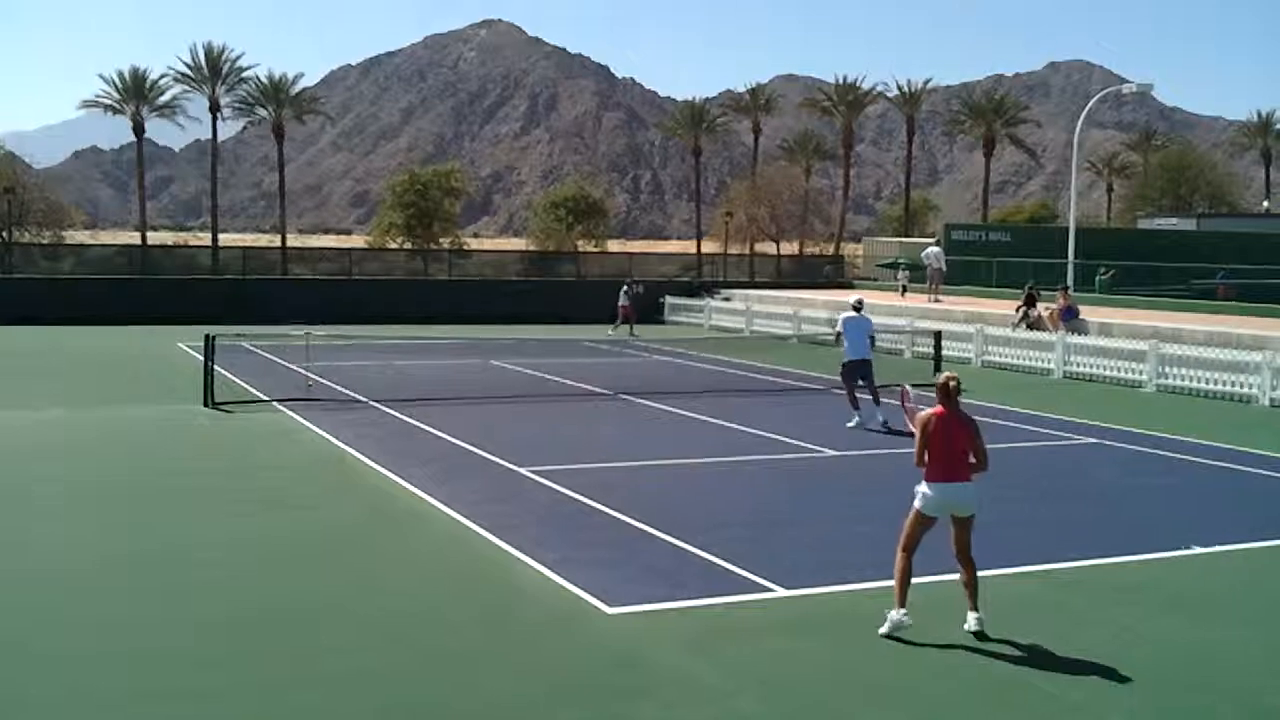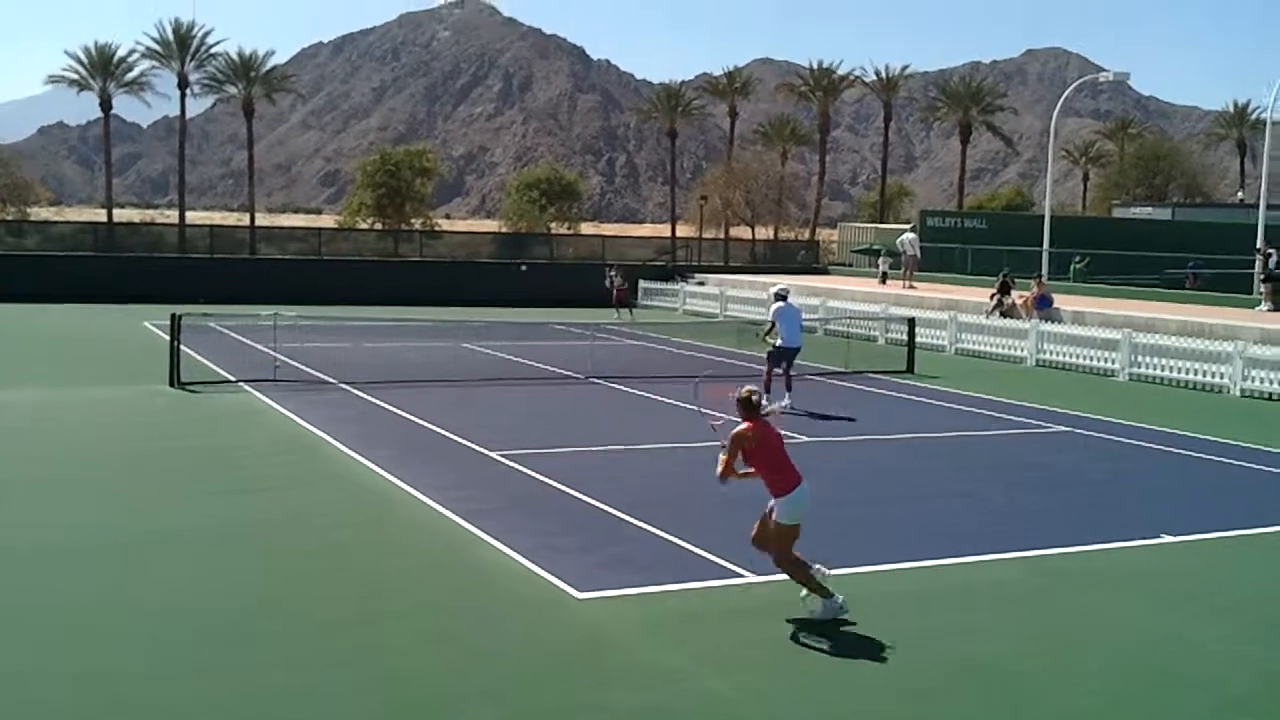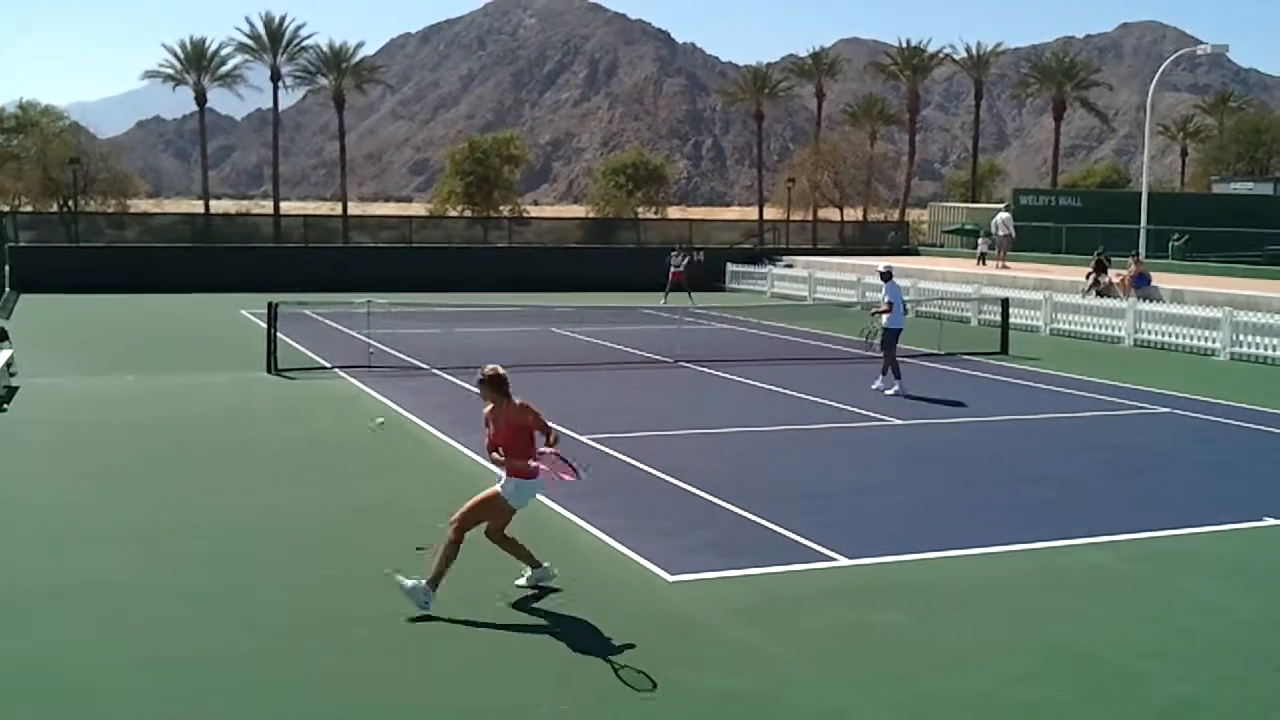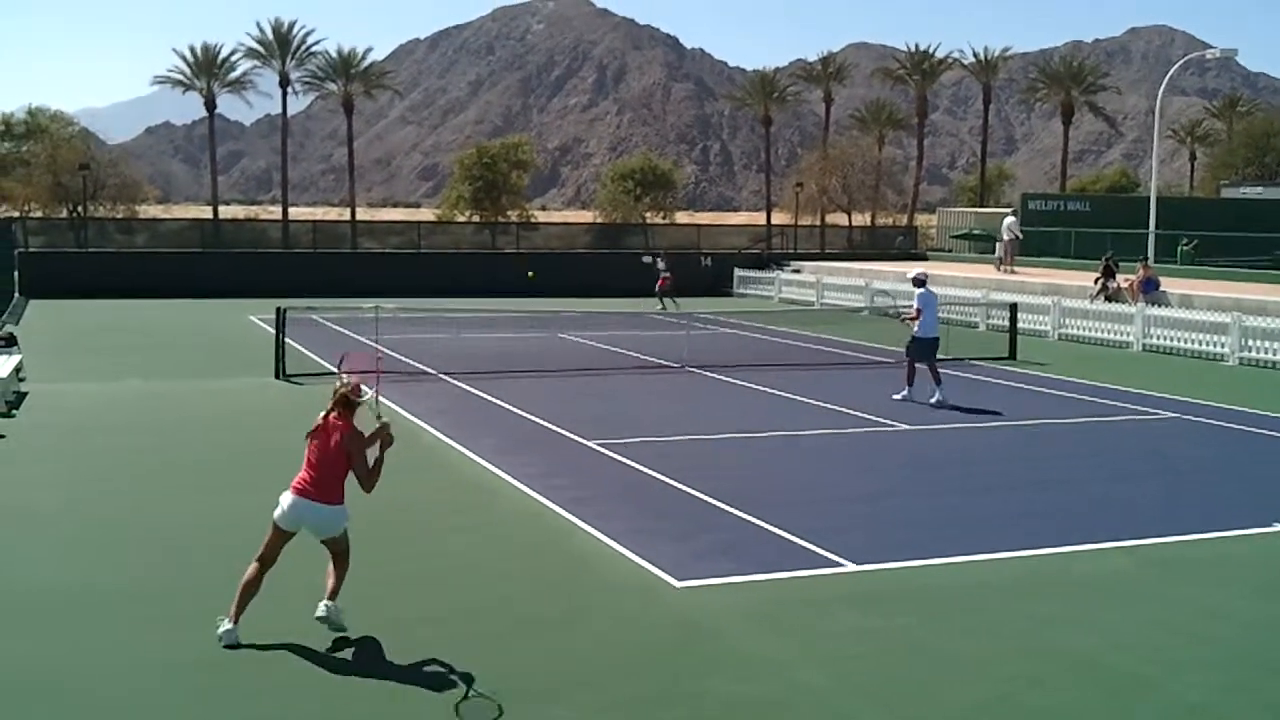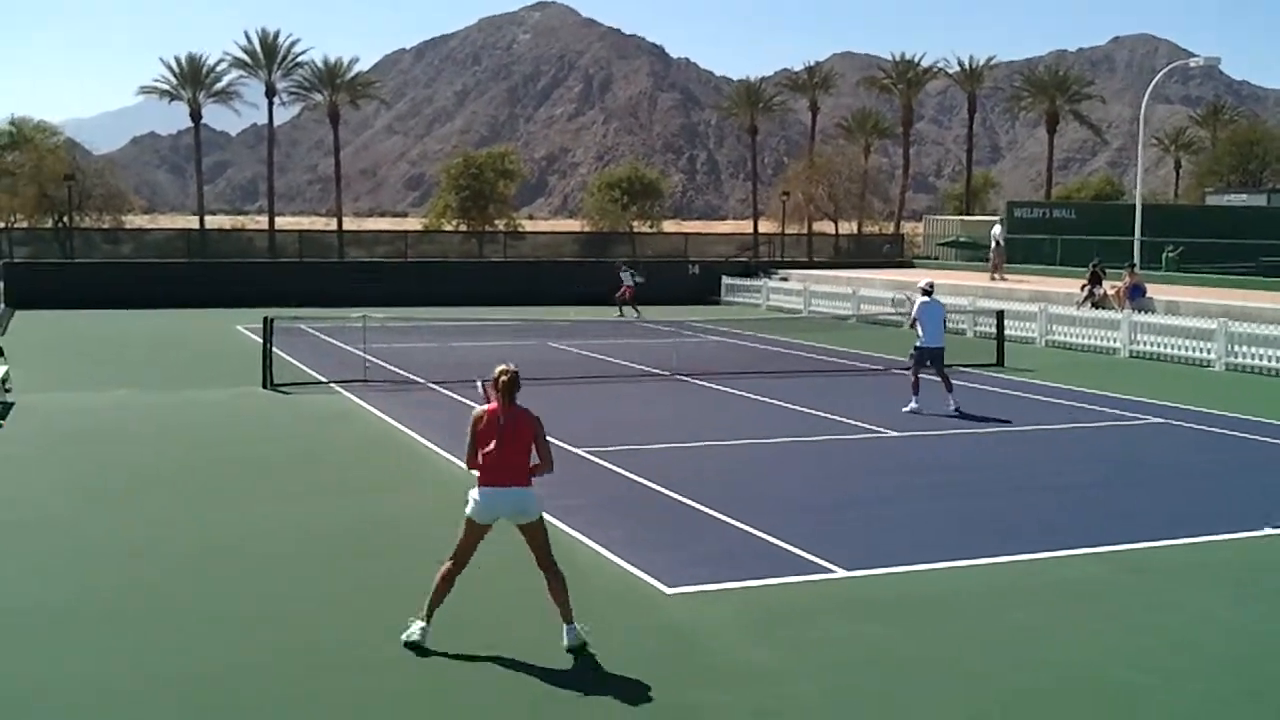
dt=0.7s
person 1, frame 1
left shoulder: (925, 417)
right shoulder: (969, 422)
left elbow: (919, 461)
right elbow: (982, 464)
left hip: (935, 490)
right hip: (964, 491)
left knee: (905, 551)
right knee: (964, 555)
left ankle: (899, 612)
right ankle: (973, 614)
person 1, frame 2
left shoulder: (739, 434)
right shoulder: (769, 427)
left elbow: (724, 476)
left wrist: (723, 459)
right wrist: (739, 472)
left hip: (788, 500)
right hip: (797, 490)
left knee: (783, 560)
right knee: (759, 540)
left ankle: (831, 602)
right ankle: (811, 571)
person 1, frame 3
left shoulder: (521, 408)
right shoulder: (490, 412)
left elbow: (551, 434)
right elbow: (493, 453)
right wrist: (511, 461)
left hip: (521, 485)
right hip: (513, 480)
left knee: (458, 525)
right knee: (494, 532)
left ankle: (428, 590)
right ankle: (538, 569)
person 1, frame 4
left shoulder: (321, 420)
right shoulder: (354, 436)
right elbow: (368, 486)
left wrist: (374, 437)
right wrist: (384, 449)
left hip: (294, 501)
right hip: (328, 511)
left knee: (262, 563)
right knee: (341, 558)
left ankle: (230, 625)
right ankle: (328, 606)
person 1, frame 5
left shoulder: (480, 415)
right shoulder: (530, 419)
left elbow: (471, 463)
right elbow: (547, 466)
left hip: (486, 495)
right hip: (521, 496)
left knee: (457, 561)
right knee: (546, 563)
left ankle: (421, 625)
right ankle: (570, 628)
